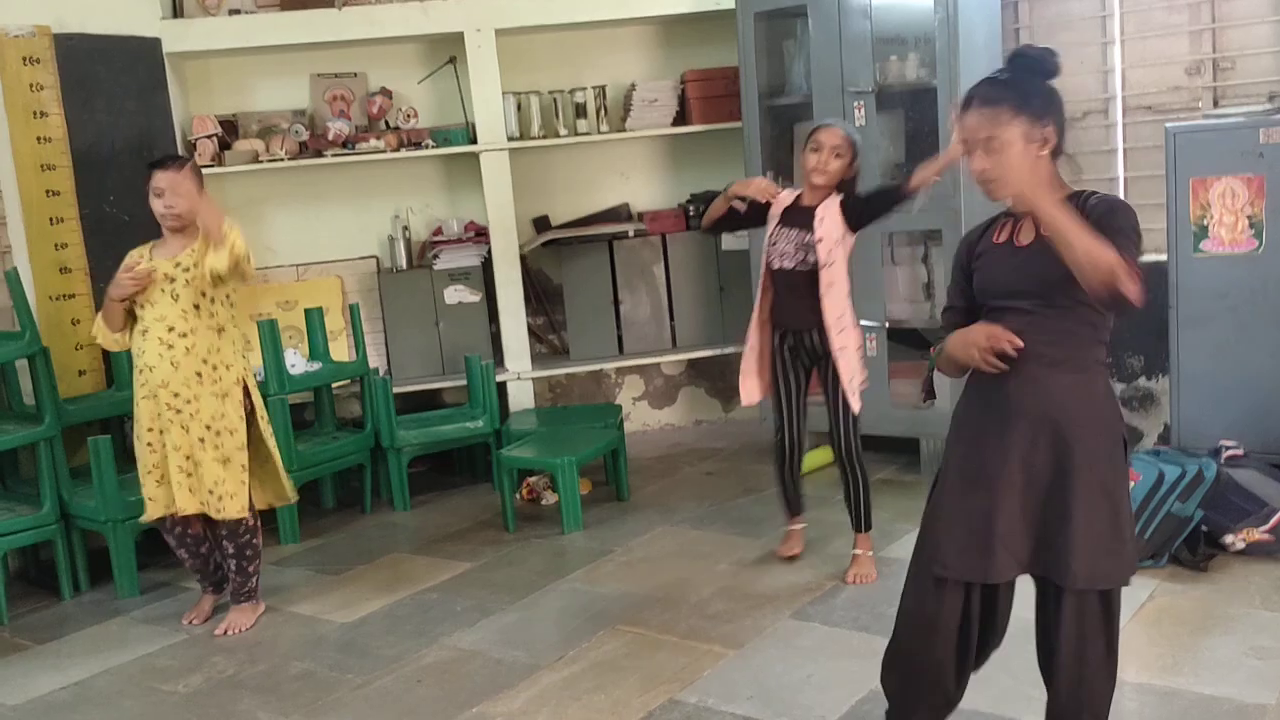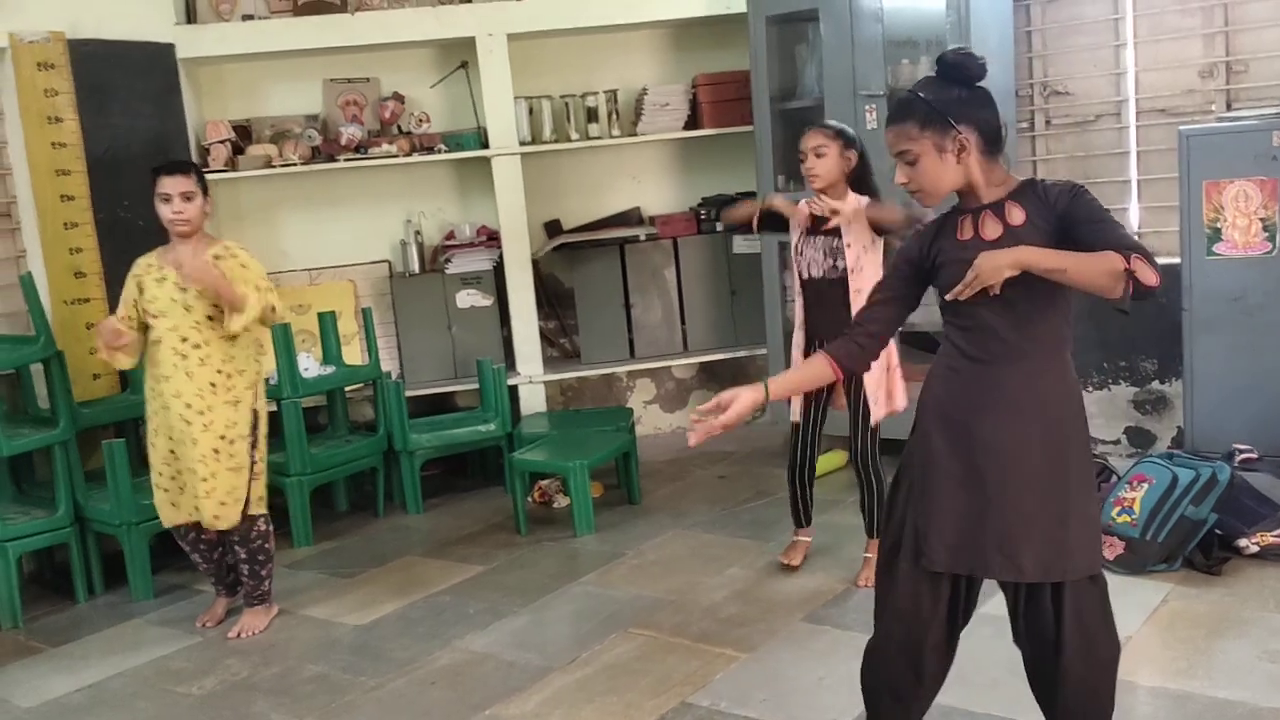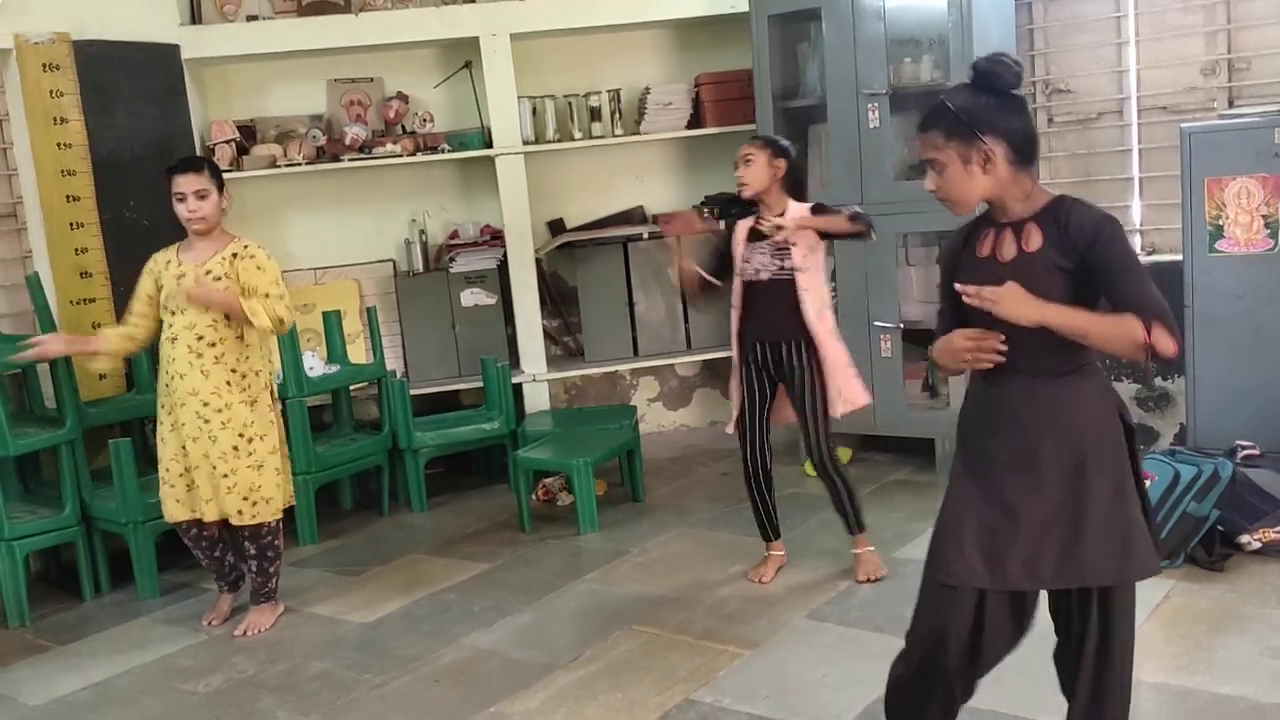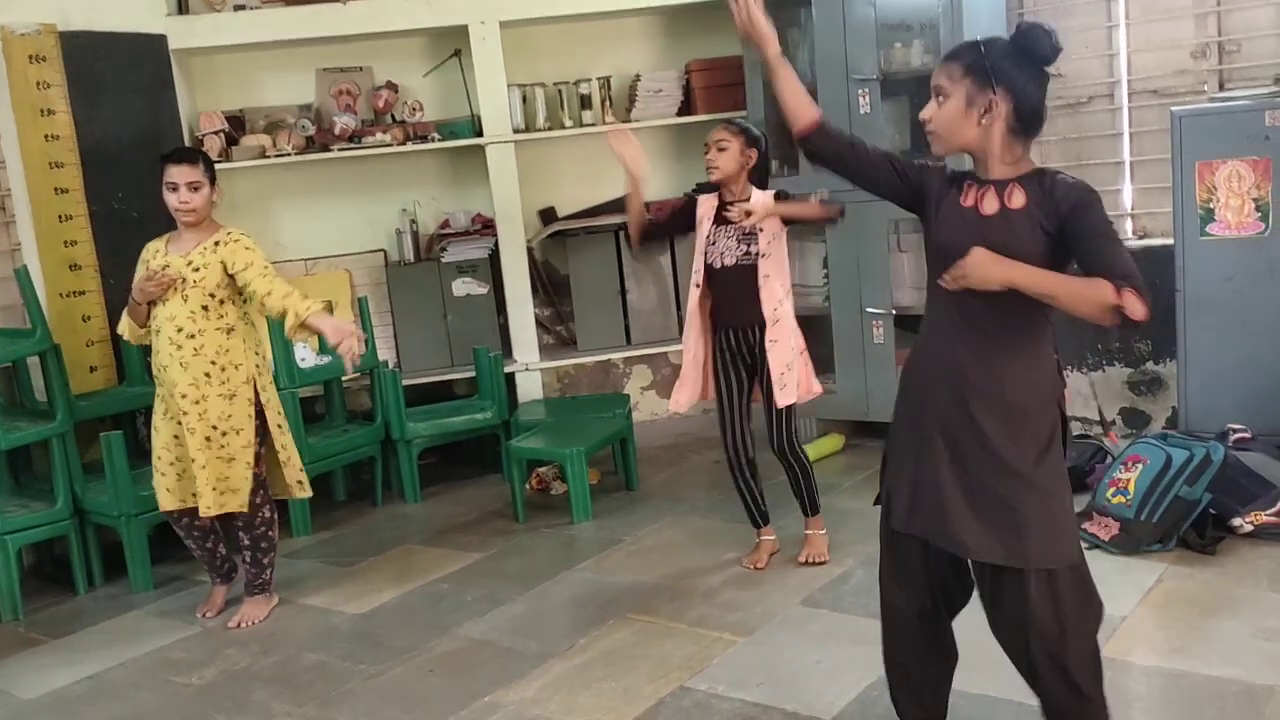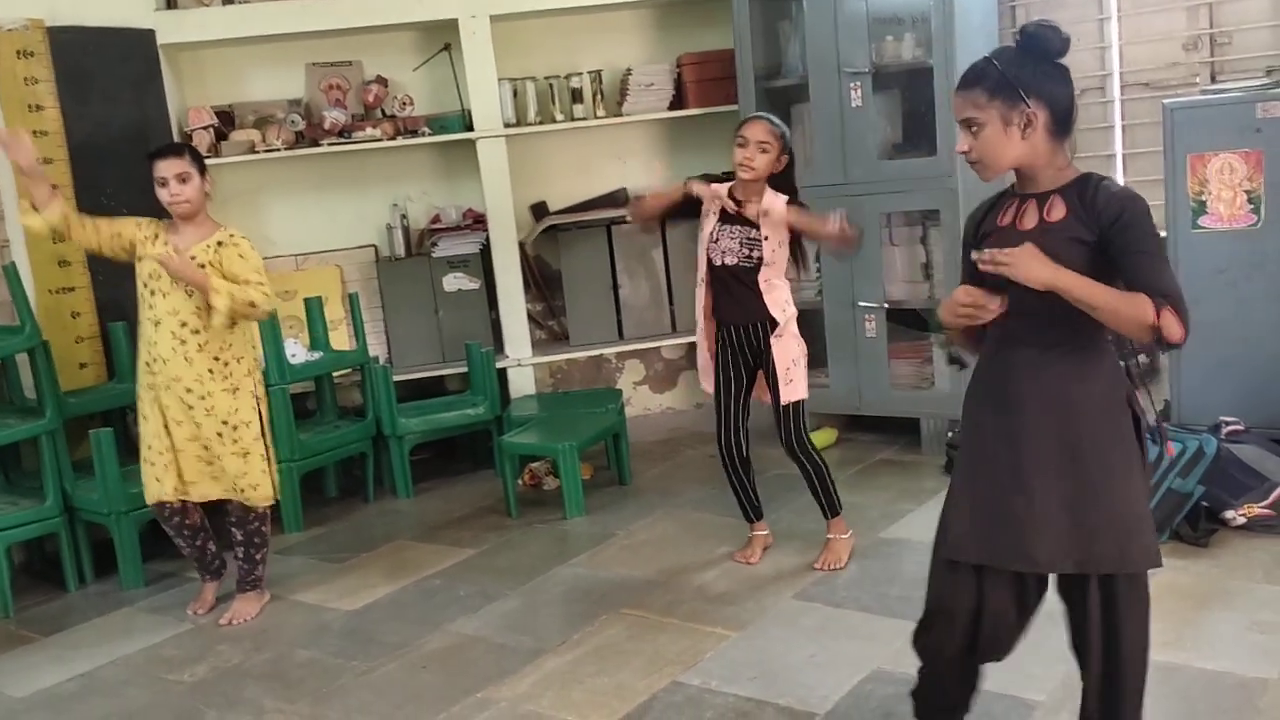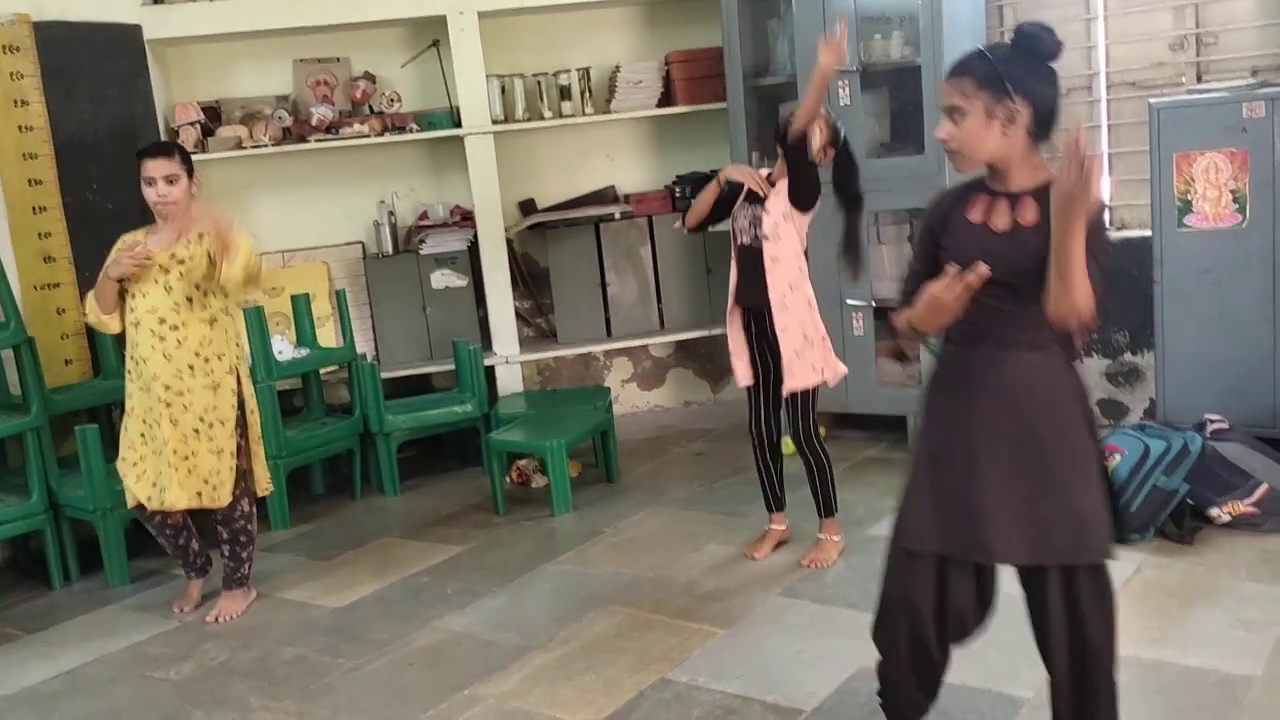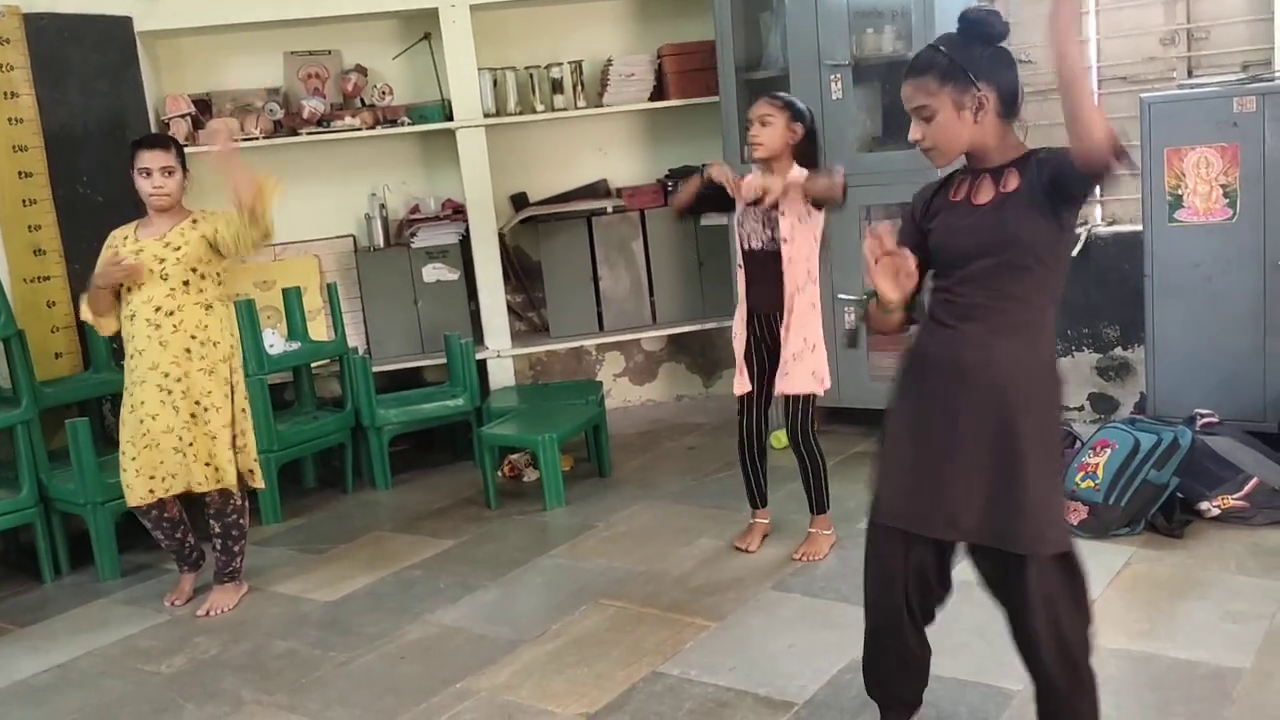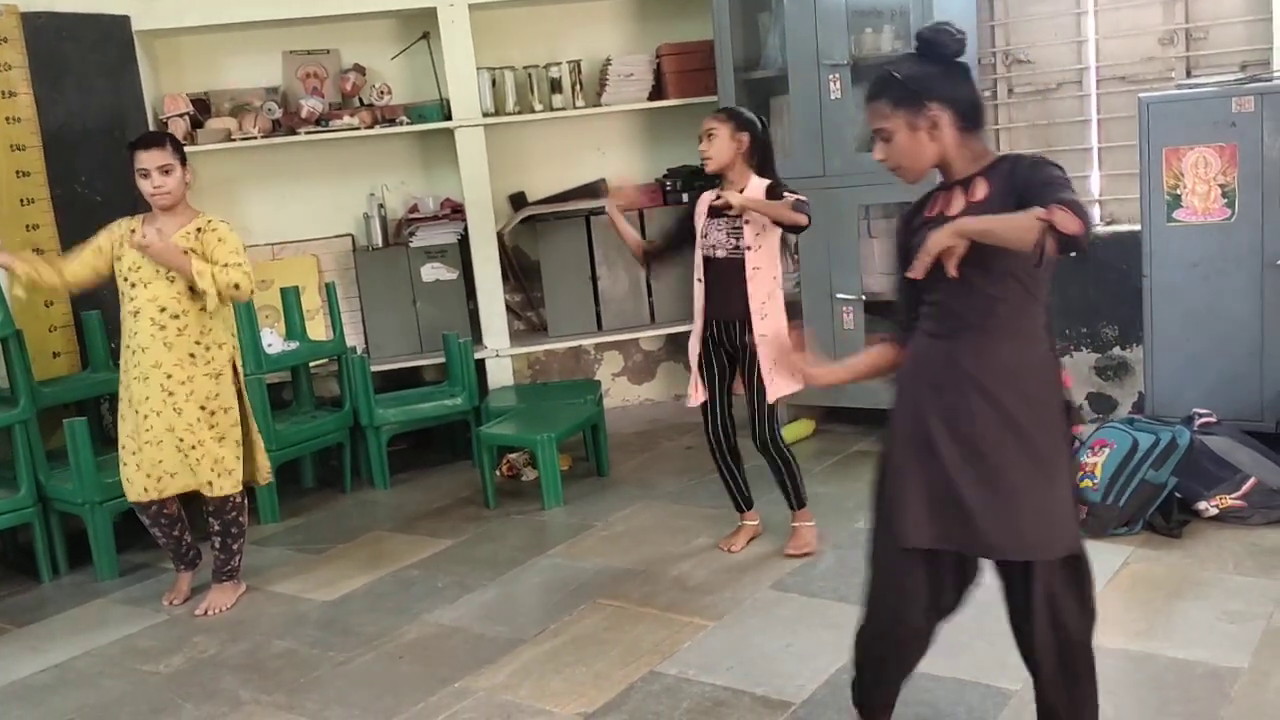
dt=0.5s
person 1, frame 1
left shoulder: (1104, 214)
right shoulder: (977, 243)
left elbow: (1120, 285)
right elbow: (948, 353)
left wrist: (1036, 193)
right wrist: (963, 343)
left hip: (1074, 442)
right hip: (984, 444)
left knee: (1076, 628)
right knee: (933, 619)
person 1, frame 2
left shoulder: (1058, 204)
right shoulder: (928, 243)
left elbow: (1140, 274)
right elbow: (855, 348)
left wrist: (1022, 257)
right wrist: (759, 394)
left hip: (1042, 438)
right hip: (950, 439)
left knee: (1066, 618)
right knee: (912, 614)
person 1, frame 3
left shoulder: (1083, 228)
right shoulder: (961, 248)
left elbow: (1160, 338)
left wrist: (1037, 310)
right wrist: (948, 351)
left hip: (1080, 455)
right hip: (990, 456)
left knee: (1095, 628)
right knee: (948, 623)
person 1, frame 4
left shoulder: (1064, 199)
right shoulder: (934, 190)
left elbow: (1129, 302)
right elbow: (821, 141)
left wrist: (1010, 272)
left hip: (1013, 428)
right hip: (927, 419)
left knee: (1040, 600)
right knee: (913, 596)
person 1, frame 5
left shoulder: (1111, 207)
right shoulder: (987, 219)
left elbow: (1168, 325)
left wrist: (1054, 275)
right wrist: (955, 316)
left hip: (1087, 438)
right hip: (998, 433)
left knee: (1107, 616)
right knee: (960, 603)
person 1, frame 6
left shoulder: (1075, 208)
right shoulder: (948, 210)
left elbow: (1069, 321)
right elbow: (904, 321)
left wrist: (1070, 220)
right wrist: (921, 315)
left hip: (1046, 429)
right hip: (957, 423)
left knee: (1072, 606)
right knee: (916, 595)
person 1, frame 7
left shoulder: (1052, 179)
right shoulder: (932, 202)
left elbow: (1099, 152)
right elbow: (886, 324)
right wrist: (887, 295)
left hip: (1014, 409)
right hip: (928, 406)
left knee: (1038, 584)
right knee: (896, 576)
person 1, frame 8
left shoulder: (1028, 178)
right shoulder: (916, 219)
left elbow: (1067, 227)
left wrist: (964, 229)
right wrist: (832, 372)
left hip: (1016, 417)
right hip: (927, 416)
left knee: (1046, 594)
right knee: (904, 592)
person 2, frame 1
left shoulder: (214, 249)
right shoulder: (138, 260)
left elbow: (233, 256)
right elbow: (114, 334)
left wrist: (199, 219)
right wrist: (115, 294)
left hip: (215, 398)
right hip: (158, 404)
left knee: (228, 496)
right knee: (172, 505)
left ankle: (248, 596)
right ankle: (212, 586)
person 2, frame 2
left shoulder: (226, 257)
right shoulder: (145, 269)
left elbow: (264, 309)
right elbow: (129, 338)
left wrist: (215, 283)
right wrist: (114, 337)
left hip: (225, 403)
right hip: (169, 408)
left knee: (233, 503)
right knee: (183, 512)
left ankle: (261, 596)
right ankle: (226, 589)
person 2, frame 3
left shoulder: (247, 256)
right shoulder: (162, 264)
left elbow: (281, 315)
right elbow: (133, 331)
left wrist: (225, 299)
right wrist: (73, 343)
left hip: (239, 402)
right hip: (181, 406)
left knee: (250, 499)
right knee: (190, 507)
left ankle: (266, 598)
right ankle: (229, 585)
person 2, frame 4
left shoulder: (231, 245)
right shoulder: (153, 253)
left elbow: (271, 289)
right elbow: (137, 331)
left wrist: (325, 322)
right wrist: (138, 299)
left hip: (229, 393)
right hip: (174, 398)
left knee: (247, 490)
right knee: (179, 498)
left ankle: (260, 589)
right ankle: (222, 577)
person 2, frame 5
left shoulder: (231, 244)
right shoulder: (143, 236)
left elbow: (257, 301)
right elbow: (71, 225)
left wrist: (195, 276)
left hip: (223, 389)
right hip: (162, 391)
left knee: (239, 484)
right knee: (170, 492)
left ankle: (253, 586)
right ankle: (212, 574)
person 2, frame 6
left shoulder: (210, 240)
right shoulder: (128, 245)
left elbow: (246, 271)
right elbow: (100, 318)
left wrist: (205, 225)
right wrist: (112, 275)
left hip: (209, 388)
right hip: (149, 393)
left knee: (226, 484)
right knee: (149, 494)
left ankle: (239, 584)
right ankle: (196, 571)
person 2, frame 7
left shoulder: (206, 230)
right shoulder: (119, 241)
left elbow: (254, 226)
right elbow: (101, 319)
left wrist: (235, 165)
right wrist: (101, 283)
left hip: (204, 377)
right hip: (146, 386)
left knee: (218, 477)
right knee: (147, 488)
left ankle: (229, 577)
right ankle: (190, 564)
person 2, frame 8
left shoulder: (212, 231)
right shoulder: (120, 234)
left elbow: (240, 284)
right elbow: (62, 275)
left wrist: (174, 259)
left hip: (204, 379)
right hip: (145, 384)
left knee: (220, 476)
right knee: (148, 485)
left ankle: (228, 576)
right ankle: (186, 563)
person 3, frame 1
left shoulder: (846, 210)
right shoulder: (777, 203)
left elbow: (899, 189)
right elbow: (709, 225)
left wrist: (953, 151)
right wrist: (735, 191)
left hip: (833, 339)
right hip: (784, 339)
left knee: (846, 445)
right knee: (787, 441)
left ankle: (864, 546)
right ankle: (795, 522)
person 3, frame 2
left shoulder: (867, 212)
right shoulder: (798, 214)
left elbow: (910, 220)
right elbow: (730, 216)
left wrist: (853, 206)
right wrist: (771, 203)
right hip: (813, 346)
left knee: (864, 452)
right knee: (800, 449)
left ankle: (875, 551)
right ankle: (802, 533)
person 3, frame 3
left shoulder: (809, 216)
right shoulder: (741, 232)
left elbow: (861, 224)
right elbow: (699, 286)
left wrist: (797, 224)
right wrist: (681, 249)
left hip: (802, 350)
right hip: (754, 355)
left knee: (822, 454)
right knee: (752, 457)
left ankle: (863, 545)
right ankle: (774, 548)
person 3, frame 4
left shoulder: (772, 203)
right shoulder: (698, 209)
left elbow: (833, 210)
right elbow: (639, 237)
left wrist: (767, 213)
right wrist: (634, 173)
left hip: (771, 335)
right hip: (723, 339)
left knee: (784, 441)
right knee: (734, 445)
left ankle: (815, 528)
right ankle: (765, 534)
person 3, frame 5
left shoulder: (783, 207)
right shoulder: (708, 200)
left elbow: (845, 236)
right elbow: (641, 211)
left wrist: (784, 215)
right wrist: (688, 189)
left hip: (774, 332)
right hip: (727, 338)
left knee: (794, 438)
right knee: (729, 441)
left ankle: (839, 528)
right ankle: (758, 530)
person 3, frame 6
left shoulder: (801, 188)
right shoulder: (751, 186)
left elbow: (796, 132)
right elbow: (692, 222)
left wrist: (822, 76)
right wrist: (724, 178)
left hip: (789, 321)
right hip: (750, 322)
left knee: (803, 430)
right knee: (761, 428)
left ankle: (830, 530)
right ankle: (776, 522)
person 3, frame 7
left shoulder: (807, 185)
right shoulder: (744, 187)
left elbow: (837, 186)
right elbow: (680, 206)
left wrist: (778, 185)
right wrist: (707, 176)
left hip: (796, 322)
right hip: (754, 324)
left knee: (800, 431)
right knee: (749, 428)
left ankle: (822, 525)
right ankle: (759, 517)
person 3, frame 8
left shoulder: (769, 194)
right shoulder: (702, 206)
left elbow: (801, 217)
right elbow: (651, 254)
left wrist: (746, 202)
right wrist: (618, 216)
left hip: (759, 328)
right hip: (712, 331)
left knee: (765, 432)
right knee: (716, 432)
left ankle: (803, 518)
right ankle: (747, 517)
